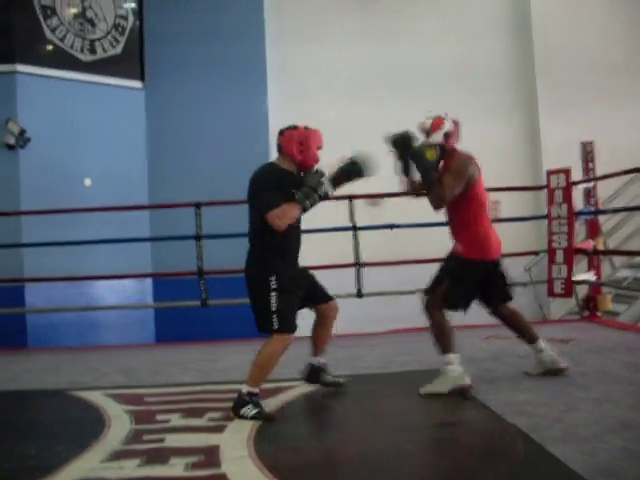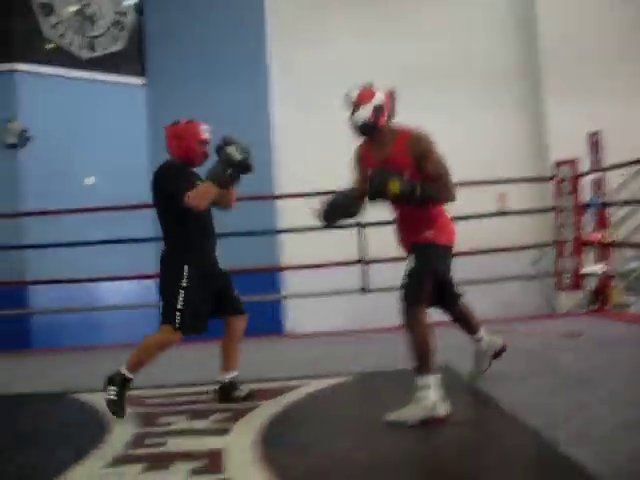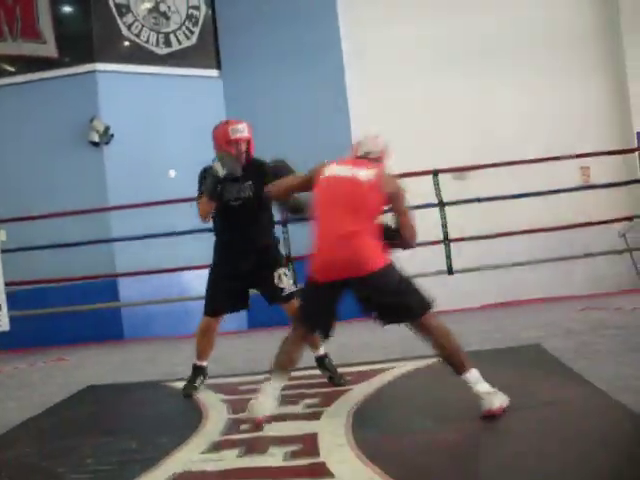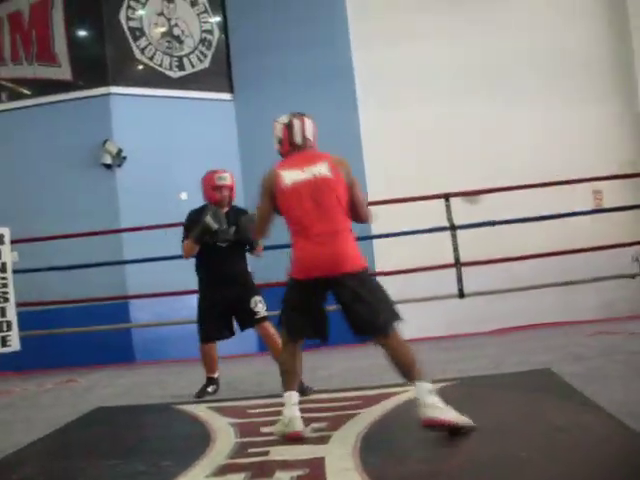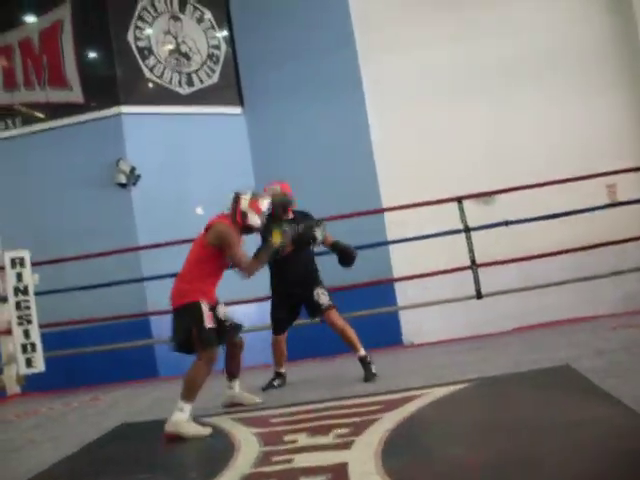
dt=1s
person 1, frame 1
left shoulder: (463, 163)
right shoulder: (447, 165)
left elbow: (439, 201)
right elbow: (415, 188)
left wrist: (427, 166)
right wrist: (406, 156)
left hip: (472, 248)
right hip: (487, 246)
left knee: (434, 304)
right knee: (499, 306)
left ankle: (453, 372)
right ankle: (548, 356)
person 1, frame 2
left shoulder: (416, 142)
right shoulder: (364, 152)
left elbow: (447, 193)
right elbow: (360, 193)
left wrist: (405, 189)
right wrist: (344, 202)
left hip: (432, 232)
right hip: (412, 234)
left knee: (413, 309)
right knee: (444, 298)
left ankle: (429, 398)
right ankle: (486, 344)
person 1, frame 3
left shoulder: (324, 171)
right shoulder: (387, 180)
left elbow: (273, 192)
right elbow: (408, 239)
left hip: (325, 264)
right hip: (367, 259)
left knee: (303, 331)
right knee: (427, 322)
left ankle: (265, 400)
right ankle: (484, 392)
person 1, frame 4
left shoulder: (273, 177)
right shoulder: (336, 165)
left elbow: (257, 234)
right elbow: (364, 216)
left hip: (305, 269)
right hip: (346, 262)
left knee: (291, 340)
right knee: (387, 335)
left ankle: (290, 416)
right ankle: (432, 405)
person 1, frame 5
left shoulder: (224, 223)
right shoulder: (224, 230)
right elbow: (246, 268)
right wrist: (270, 248)
left hip: (202, 295)
right hip: (191, 297)
left knee: (234, 341)
right knee: (207, 355)
left ankle: (234, 392)
right ankle: (179, 419)
person 2, frame 1
left shoulder: (295, 175)
right shoulder: (265, 178)
left elbow: (320, 189)
right elbow: (279, 221)
left wrist: (344, 174)
right wrist: (307, 194)
left hip: (289, 266)
right hip: (267, 270)
left knee: (328, 307)
right knee: (283, 335)
left ankle: (315, 368)
right ankle: (245, 398)
person 2, frame 2
left shoulder: (189, 176)
right shoulder: (169, 173)
left elbow: (228, 200)
right elbow: (199, 202)
left wrist: (232, 171)
right wrist: (223, 166)
left hip: (205, 263)
right hip: (183, 266)
left knee: (237, 319)
right knee: (173, 333)
left ankle: (228, 384)
right ankle: (119, 382)
person 2, frame 3
left shoulder: (260, 168)
right shoulder: (209, 174)
right elbow: (204, 214)
right wrist: (217, 181)
left hip: (264, 252)
right hip: (228, 258)
left knee: (293, 305)
right knee: (210, 319)
left ankle: (324, 361)
right ankle: (199, 371)
person 2, frame 4
left shoulder: (241, 214)
right shoulder: (197, 217)
left elbow: (257, 251)
right elbow: (187, 252)
left wrist: (252, 242)
right wrist: (203, 231)
left hip: (242, 283)
right hip: (211, 289)
left knee: (266, 328)
right knee: (208, 341)
right ankle: (212, 380)
person 2, frame 5
left shoulder: (303, 217)
right shoulder: (269, 223)
left elbow: (322, 237)
right elbow: (277, 249)
left wrist: (336, 246)
right wrist: (299, 236)
left hip: (309, 280)
right hip: (282, 287)
left knee: (333, 319)
right knee: (278, 334)
left ankle: (365, 359)
right ankle: (279, 374)
